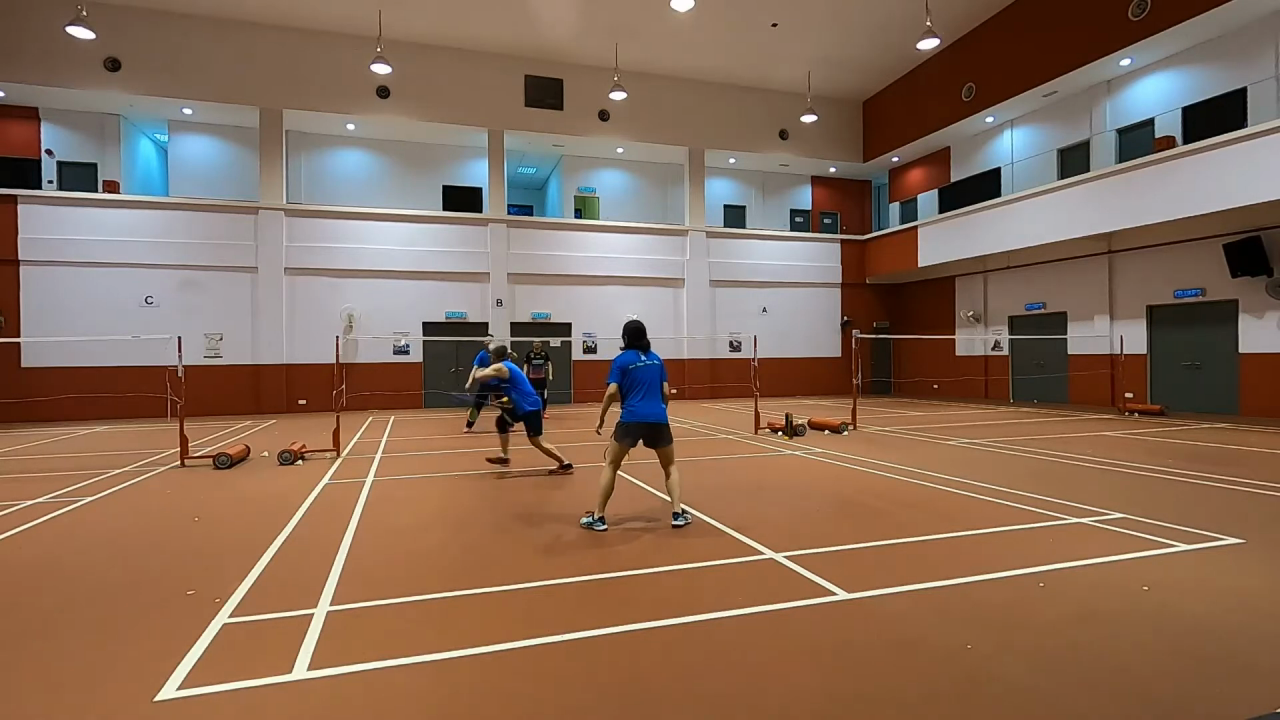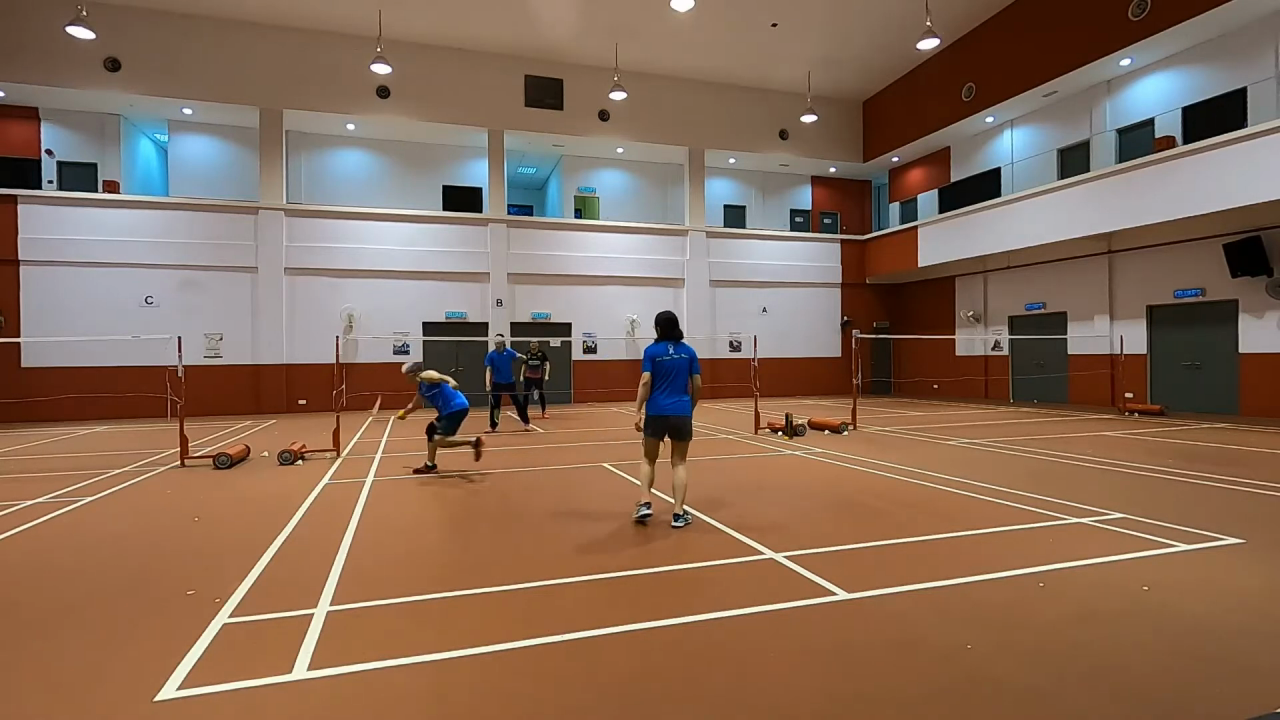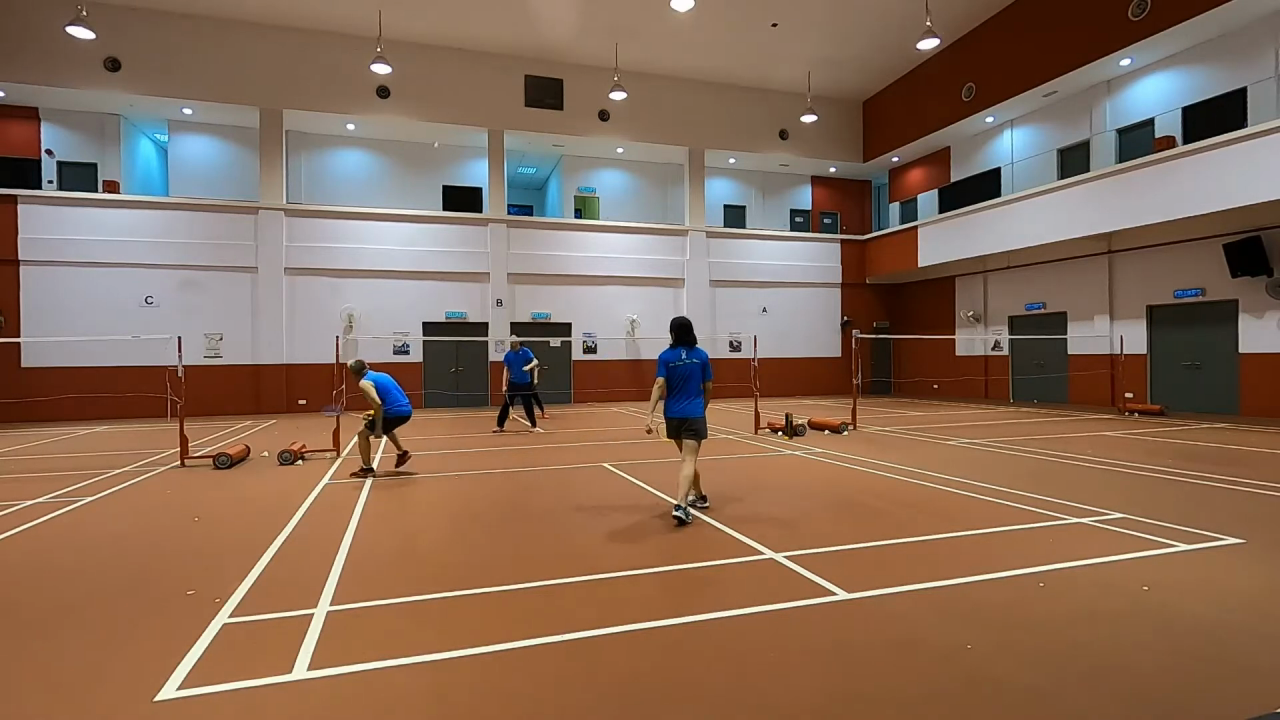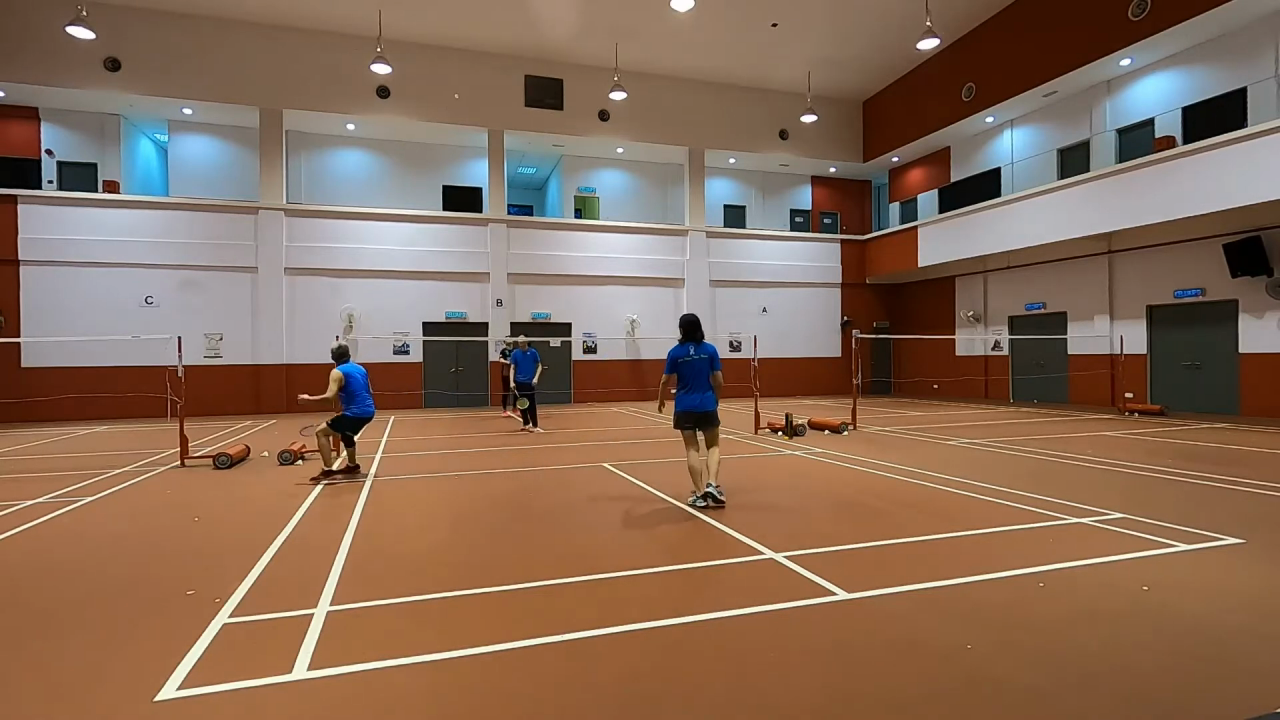
dt=0.3s
person 1, frame 1
left shoulder: (621, 360)
right shoulder: (657, 359)
left elbow: (611, 392)
right elbow: (666, 392)
left wrist: (601, 418)
left hip: (632, 419)
right hip: (658, 418)
left knee: (611, 466)
right knee: (670, 467)
left ankle: (598, 517)
right ankle: (678, 513)
person 1, frame 2
left shoulder: (651, 351)
right shoulder: (688, 351)
left elbow: (645, 382)
right elbow: (697, 385)
left wrist: (638, 412)
right wrist: (691, 409)
left hip: (656, 413)
right hip: (681, 412)
left knee: (648, 460)
right knee: (679, 464)
left ankle: (644, 503)
right ankle: (679, 513)
person 1, frame 3
left shoulder: (666, 356)
right shoulder: (702, 356)
left elbow: (659, 385)
right elbow: (708, 388)
left wrist: (650, 415)
left hip: (673, 414)
right hip: (694, 414)
left knee: (686, 458)
right knee: (689, 461)
left ankle: (699, 496)
right ankle: (680, 506)
person 1, frame 4
left shoulder: (675, 352)
right shoulder: (710, 350)
left elbow: (665, 381)
right elbow: (719, 381)
left wrist: (661, 400)
right wrist: (714, 398)
left hip: (684, 407)
right hip: (706, 406)
left knee: (692, 450)
right knee: (713, 447)
left ankle: (699, 494)
right ankle: (711, 486)
